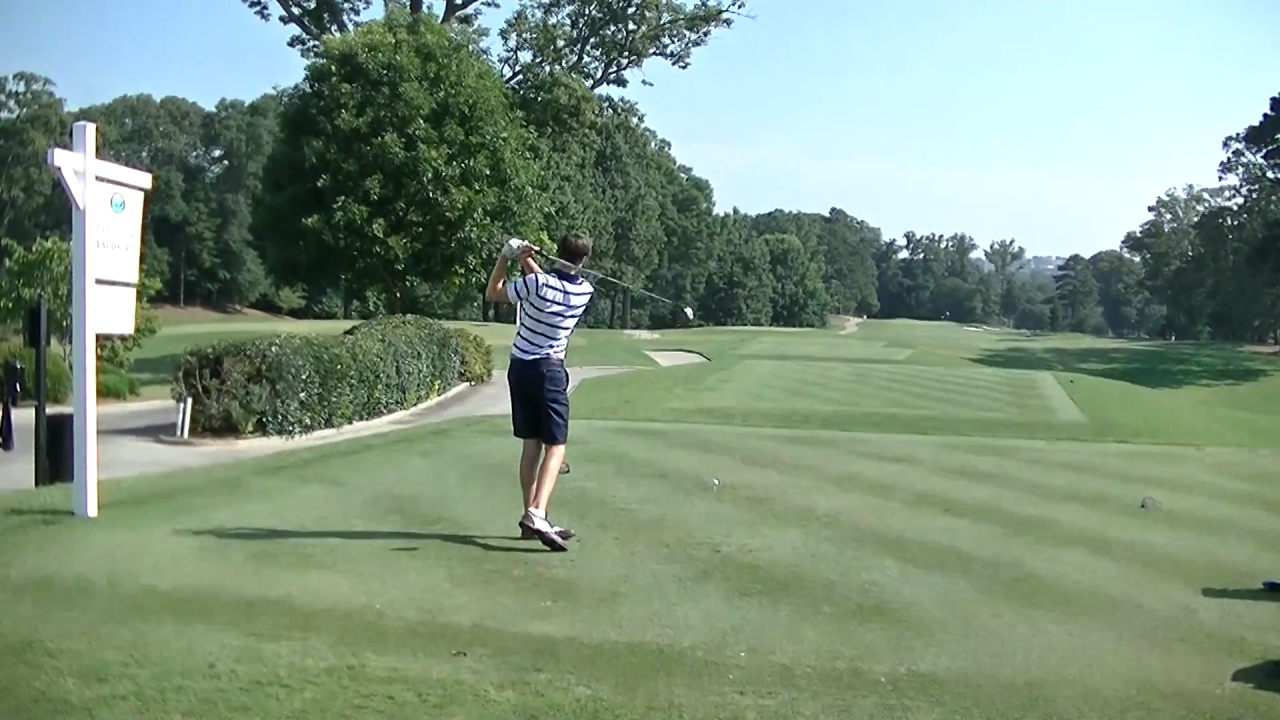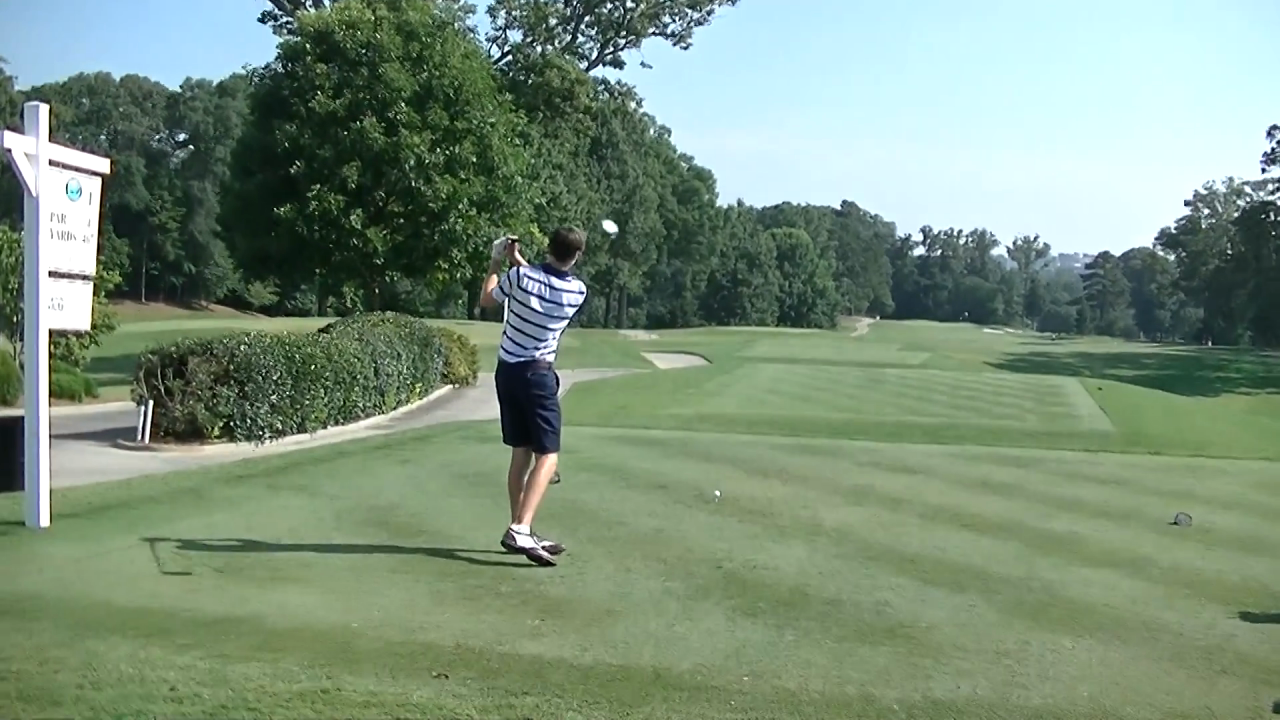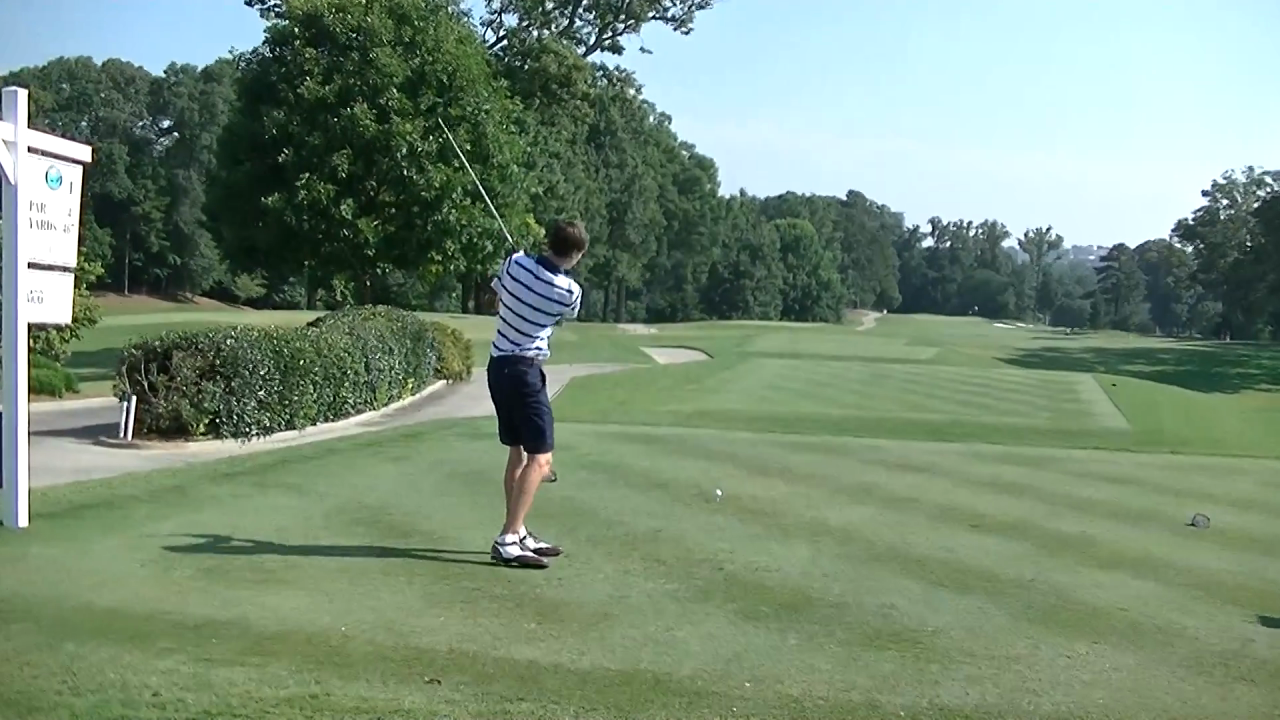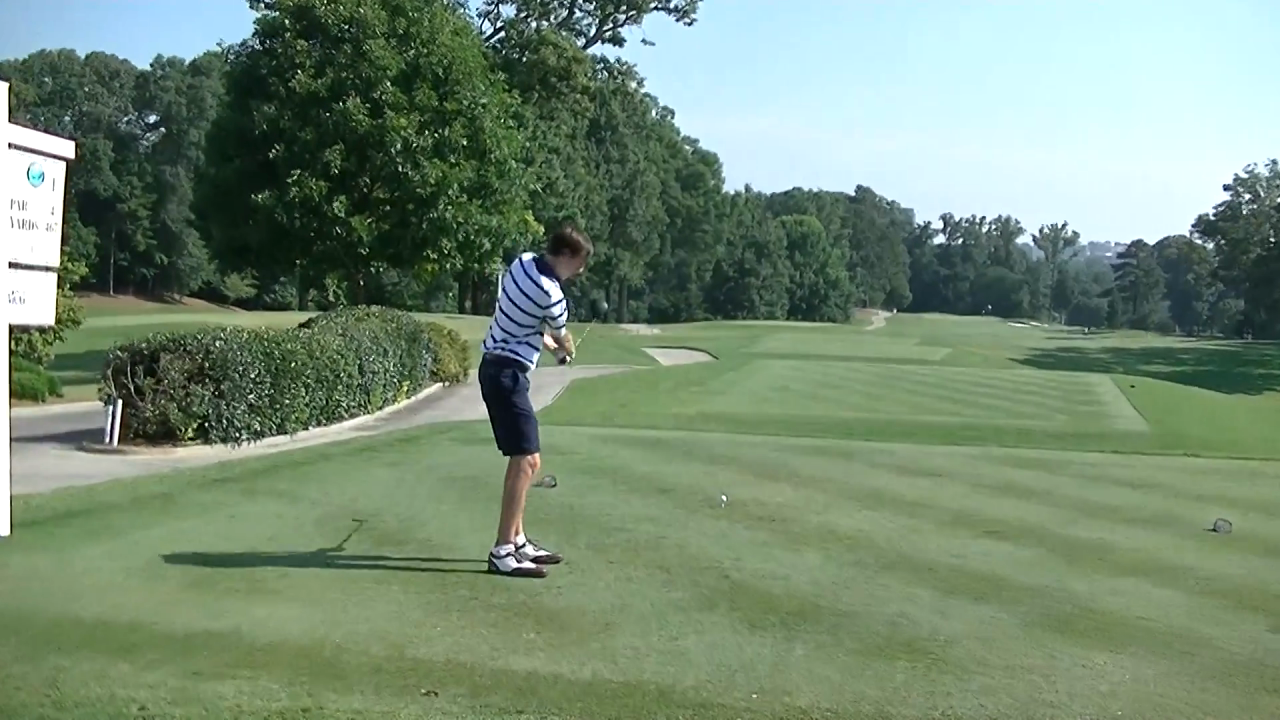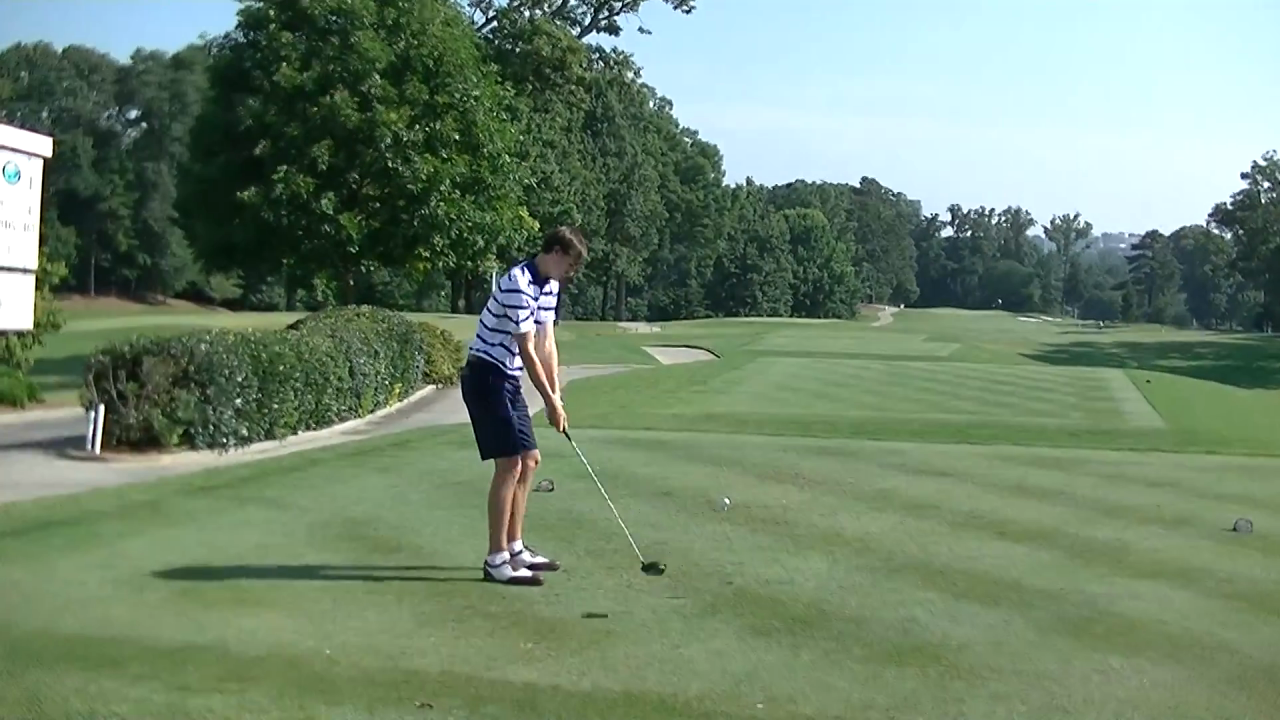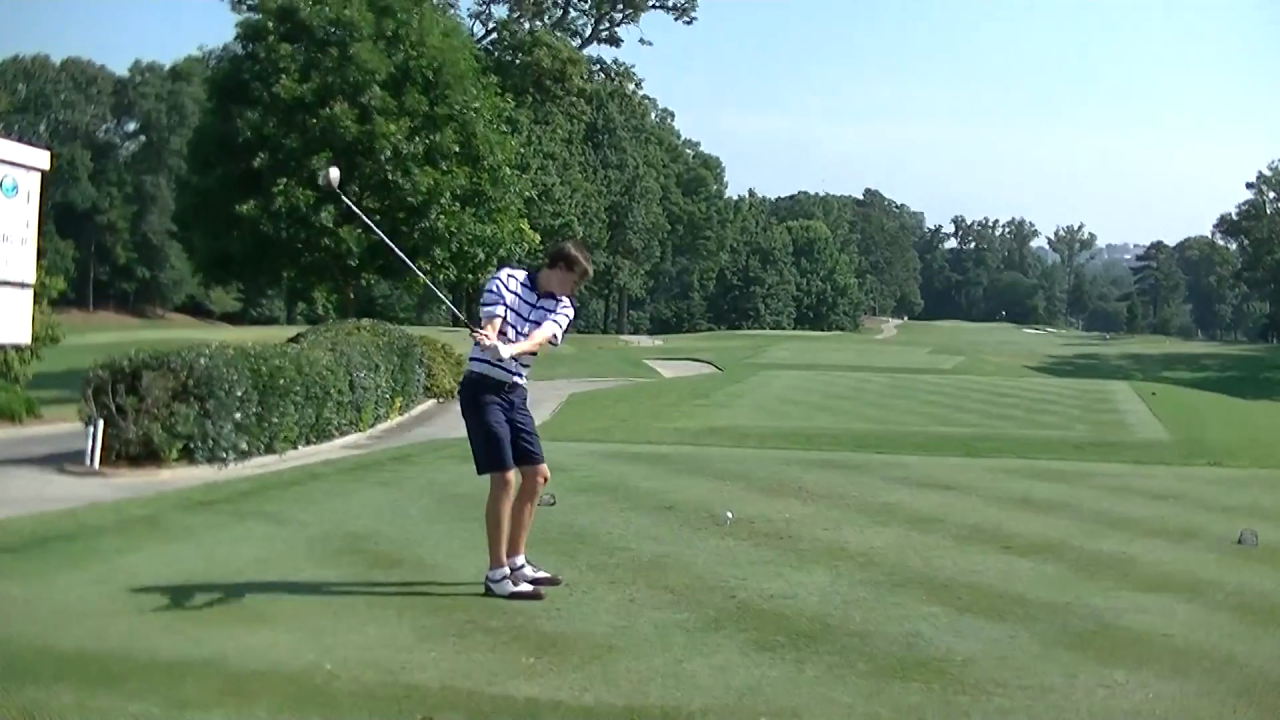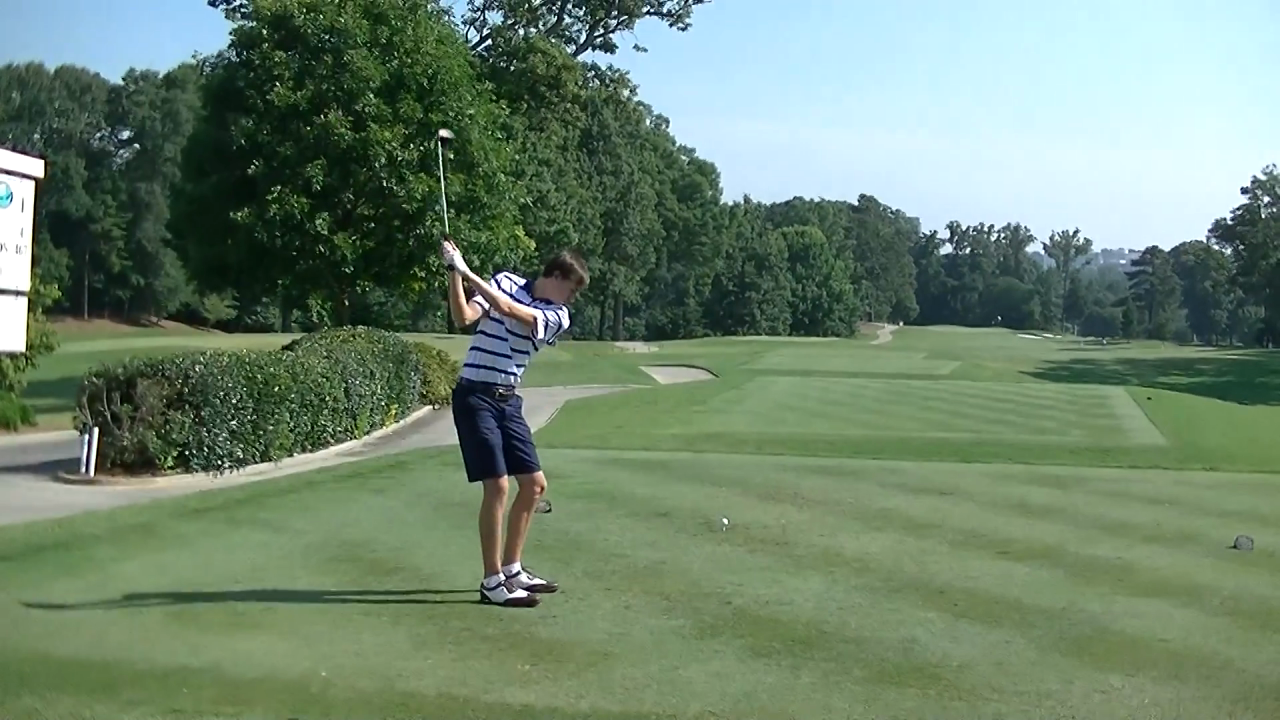
dt=0.2s
person 1, frame 1
left shoulder: (535, 283)
right shoulder: (586, 292)
left elbow: (492, 294)
left wrist: (506, 257)
right wrist: (527, 260)
left hip: (519, 368)
right hip: (549, 371)
left knee: (531, 445)
right knee: (555, 447)
left ankle: (532, 514)
right ankle: (536, 515)
person 1, frame 2
left shoulder: (518, 275)
right shoulder: (578, 292)
left elbow: (485, 301)
left wrist: (496, 261)
right wrist: (516, 259)
left hip: (506, 371)
right hip: (537, 375)
left knee: (522, 453)
right knee: (547, 457)
left ankle: (519, 531)
right ankle: (519, 530)
person 1, frame 3
left shoulder: (514, 263)
right shoulder: (570, 291)
left hip: (500, 366)
right hip: (523, 371)
left knee: (519, 452)
right knee: (541, 458)
left ankle: (518, 533)
right ankle: (507, 541)
person 1, frame 4
left shoulder: (524, 262)
right shoulder: (550, 295)
right elbow: (561, 342)
left wrist: (552, 343)
right wrist: (566, 350)
left hip: (505, 372)
right hip: (506, 374)
left knee: (525, 458)
right knee: (527, 461)
left ankle: (517, 541)
person 1, frame 5
left shoulder: (550, 287)
right shoulder: (517, 283)
left elbow: (546, 339)
right elbow: (525, 350)
left wrist: (556, 392)
right wrist: (551, 401)
left hip: (511, 380)
right hip: (486, 375)
left knee: (528, 460)
right knee: (510, 463)
left ankle: (514, 547)
person 1, frame 6
left shoulder: (563, 309)
right shoulder: (505, 279)
left elbow: (538, 340)
right elbow: (488, 332)
left wrist: (509, 349)
right wrist: (488, 340)
left hip: (515, 393)
right hip: (481, 389)
left knee: (537, 475)
right knee: (505, 479)
person 1, frame 7
left shoulder: (558, 318)
right shoulder: (505, 281)
left elbow: (511, 311)
right elbow: (463, 317)
left wrist: (468, 274)
right wrist: (455, 273)
left hip: (508, 401)
right hip: (474, 397)
left knee: (534, 484)
right knee: (497, 486)
